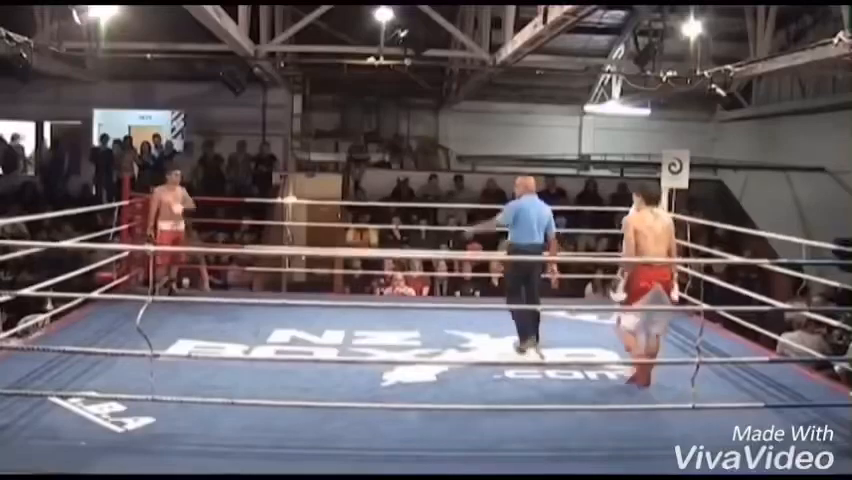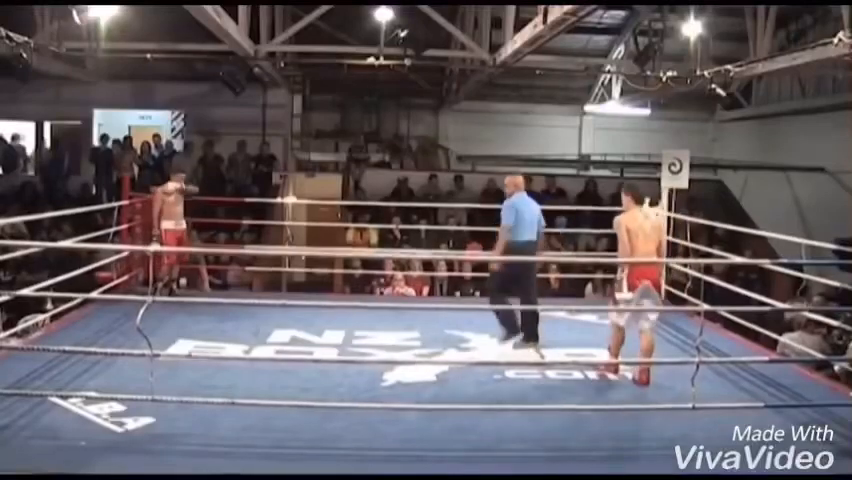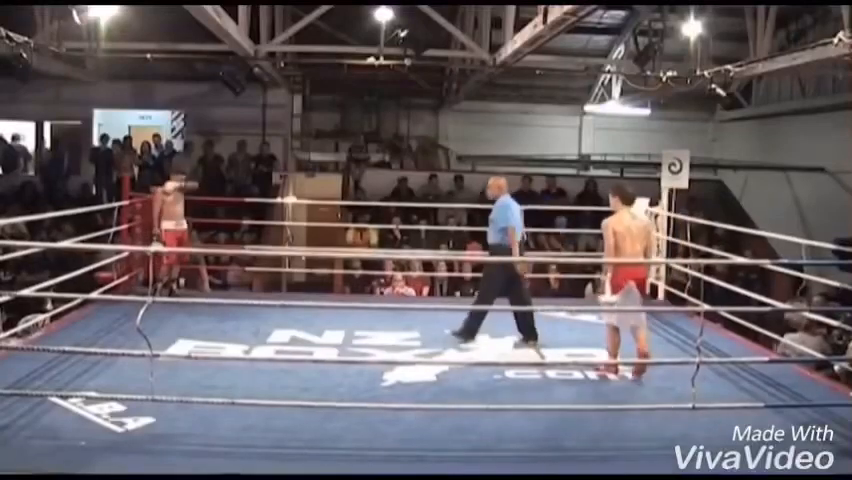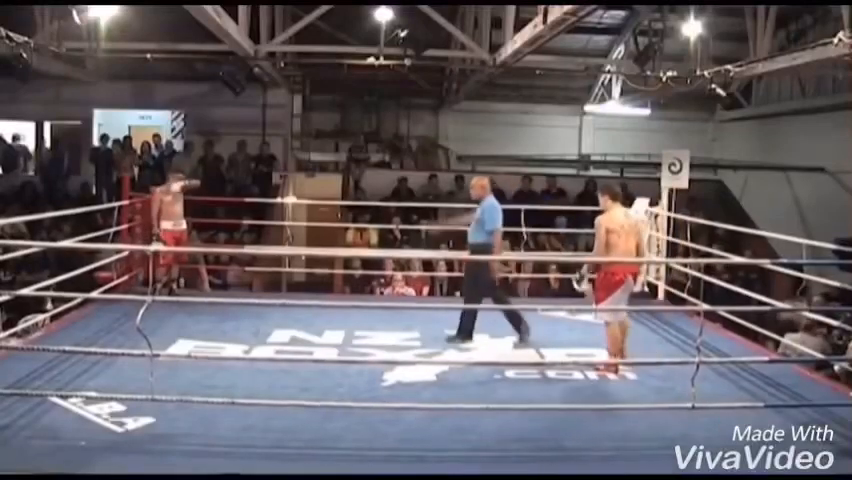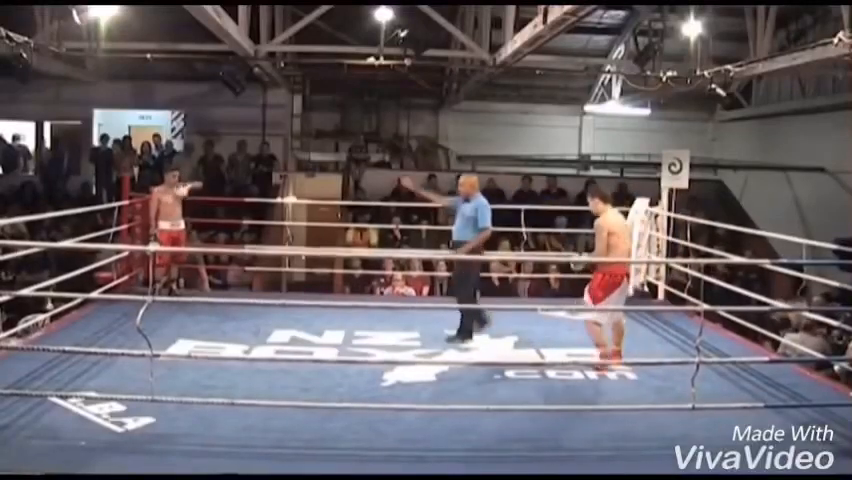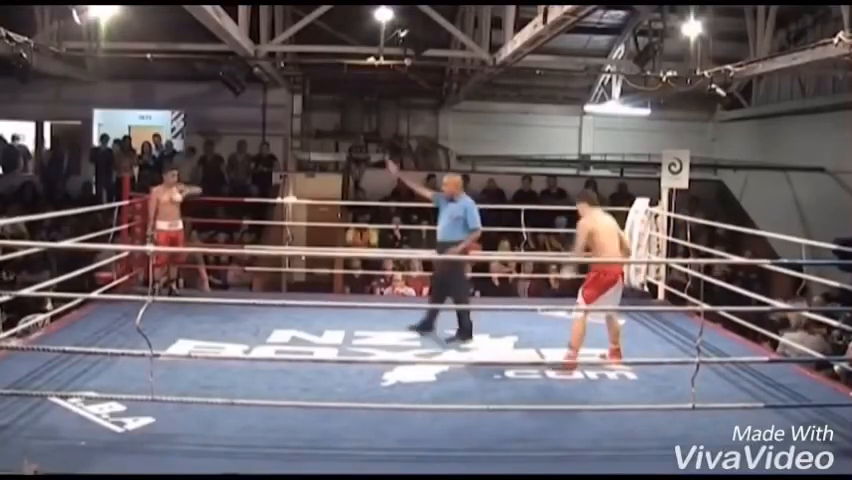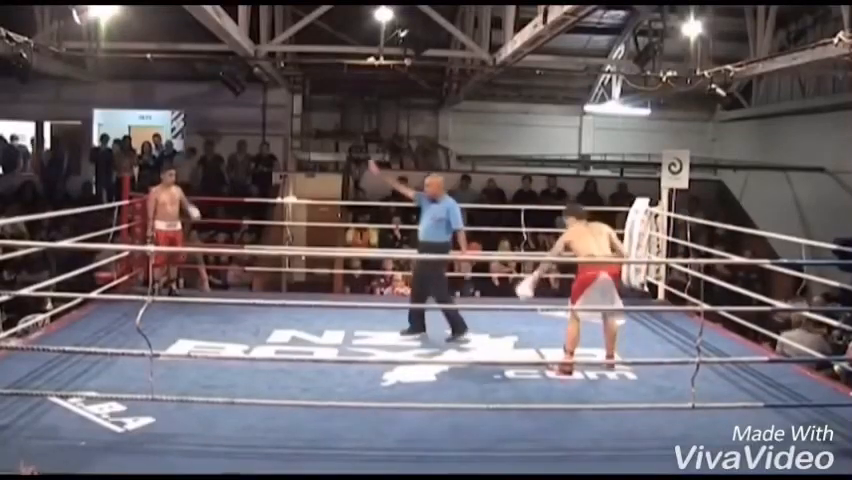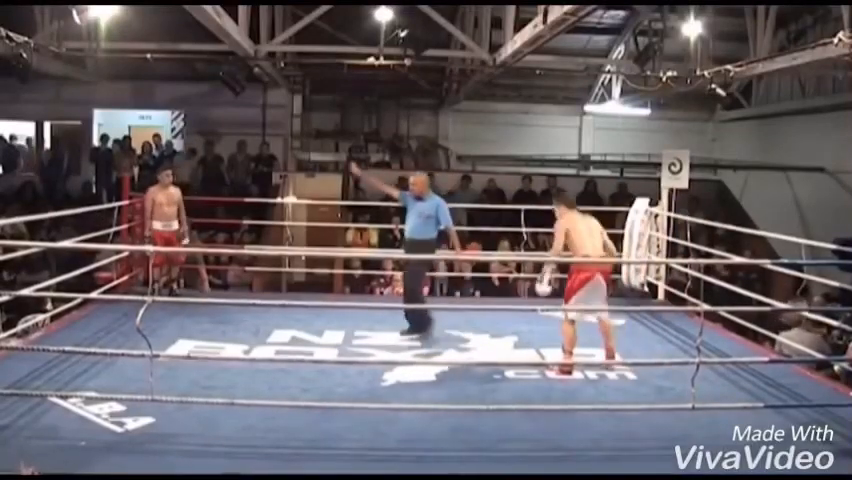
dt=0.2s
person 1, frame 1
left shoulder: (631, 220)
right shoulder: (667, 220)
left elbow: (629, 254)
right elbow: (672, 253)
left wrist: (622, 277)
right wrist: (673, 278)
left hip: (642, 275)
right hip: (663, 275)
left knee: (625, 325)
right knee: (654, 328)
left ankle: (640, 364)
right ankle: (644, 372)
person 1, frame 2
left shoulder: (622, 220)
right shoulder: (656, 218)
left elbow: (625, 252)
right elbow: (661, 251)
left wrist: (622, 276)
left hip: (634, 272)
right hip: (652, 272)
left knee: (618, 320)
right knee: (647, 325)
left ankle: (613, 362)
right ankle: (644, 371)
person 1, frame 3
left shoulder: (610, 222)
right shoulder: (644, 221)
left elbow: (609, 255)
right elbow: (649, 253)
left wrist: (606, 278)
left hip: (620, 273)
right hip: (639, 273)
left knee: (613, 321)
right knee: (637, 319)
left ankle: (612, 363)
right ankle: (643, 355)
person 1, frame 4
left shoulder: (603, 220)
right shoulder: (633, 218)
left elbow: (598, 252)
right elbow: (641, 250)
left wrist: (586, 269)
right wrist: (638, 271)
left hip: (612, 270)
right hip: (631, 269)
left knee: (610, 317)
right knee: (620, 311)
left ankle: (612, 362)
right ankle: (619, 353)
person 1, frame 5
left shoulder: (602, 222)
right shoulder: (620, 218)
left elbow: (600, 254)
left hip: (608, 272)
right hip: (622, 271)
left knee: (592, 316)
right knee: (616, 314)
left ankle: (605, 353)
right ankle: (615, 354)
person 1, frame 6
left shoulder: (585, 222)
right shoulder: (609, 218)
left elbow: (578, 252)
right elbow: (626, 246)
left wrist: (569, 266)
left hip: (602, 270)
right hip: (617, 269)
left knee: (580, 312)
right knee: (610, 312)
left ankle: (572, 358)
right ankle: (615, 352)
person 1, frame 7
left shoulder: (570, 233)
right shoulder: (603, 228)
left elbow: (552, 256)
right elbow: (622, 253)
left wrist: (534, 276)
left hip: (589, 269)
right hip: (611, 268)
left knee: (575, 316)
right knee: (610, 315)
left ankle: (568, 362)
right ankle: (610, 357)
person 1, frame 8
left shoulder: (562, 223)
right shoulder: (592, 220)
left elbow: (556, 250)
right elbow: (611, 250)
left wrist: (546, 271)
left hip: (582, 269)
right hip: (601, 266)
left knee: (570, 315)
right knee: (601, 312)
left ankle: (567, 362)
right ankle: (610, 354)
person 2, frame 1
left shoulder: (516, 205)
right shoulder: (545, 208)
left elbow: (495, 223)
right elbow: (552, 238)
left wrist: (474, 229)
right wrist: (552, 262)
left hip: (518, 253)
right hip: (536, 255)
left knee: (514, 297)
right knee: (532, 297)
left ankle: (526, 336)
right ankle: (532, 338)
person 2, frame 2
left shoulder: (511, 203)
right shoulder: (533, 205)
left elbow: (505, 230)
right elbow: (540, 231)
left wrist: (496, 255)
right wrist: (535, 252)
left hip: (513, 251)
right hip: (530, 251)
left knee: (496, 290)
right knee: (528, 295)
left ankle: (511, 327)
right ankle: (530, 336)
person 2, frame 3
left shoulder: (501, 205)
right shoulder: (513, 204)
left elbow: (511, 231)
left wrist: (515, 256)
left hip: (501, 253)
right hip: (512, 253)
left knee: (485, 295)
right knee: (519, 296)
left ankle: (468, 331)
right ankle: (530, 335)
person 2, frame 4
left shoulder: (489, 206)
right shoulder: (485, 205)
left elbow: (496, 233)
right elbow: (469, 218)
left wrist: (495, 259)
left hip: (483, 253)
right hip: (481, 252)
left knee: (472, 294)
right knee: (495, 294)
left ankle: (464, 333)
right ankle: (520, 325)
person 2, frame 5
left shoulder: (481, 205)
right shoulder: (462, 201)
left elbow: (487, 231)
right elbow: (441, 200)
left wrist: (466, 248)
right wrist: (416, 189)
left hip: (470, 252)
right hip: (461, 250)
left knee: (465, 292)
right knee: (461, 289)
left ankle: (465, 333)
right ankle: (479, 319)
person 2, frame 6
left shoulder: (468, 205)
right shoulder: (444, 200)
left elbow: (477, 231)
right elbow: (422, 191)
left wrist: (460, 248)
right wrist: (398, 175)
left hip: (455, 252)
right hip: (443, 250)
left knee: (459, 293)
right knee: (436, 289)
left ankle: (465, 332)
right ankle: (427, 324)
person 2, frame 7
left shoulder: (450, 206)
right shoulder: (426, 200)
left elbow: (460, 231)
right elbow: (404, 189)
left wrist: (464, 252)
right wrist: (379, 174)
left hip: (437, 250)
right hip: (424, 249)
left knee: (439, 292)
right knee: (417, 290)
left ankle: (459, 328)
right ankle: (416, 325)
person 2, frame 8
left shoulder: (437, 203)
right shoulder: (410, 198)
left elbow: (449, 228)
right elbow: (386, 189)
left wrist: (458, 250)
right wrist: (361, 175)
left hip: (424, 247)
right hip: (410, 246)
left knee: (413, 286)
right knee: (409, 287)
left ankle: (424, 322)
right ankle: (416, 325)
person 3, frame 1
left shoulder: (182, 190)
right shoulder: (159, 191)
left elbow: (192, 205)
right elbow: (152, 211)
left wrist: (183, 206)
right wrist: (150, 229)
left hip: (179, 227)
right hip: (165, 228)
left knee: (176, 259)
right knee: (163, 259)
left ankle: (172, 286)
right ankle: (157, 287)
person 3, frame 2
left shoulder: (181, 188)
right shoulder: (161, 191)
left elbow: (195, 190)
right elbow: (156, 212)
left wrist: (181, 187)
right wrist: (156, 229)
left hip: (181, 227)
right hip: (168, 227)
left knee: (178, 259)
right knee: (168, 258)
left ankle: (172, 286)
right ankle: (159, 285)
person 3, frame 3
left shoulder: (180, 188)
right shoulder: (161, 191)
left elbow: (195, 185)
right elbow: (155, 212)
left wrist: (180, 184)
right wrist: (156, 230)
left hip: (182, 227)
right hip: (168, 228)
left knee: (178, 259)
right knee: (168, 259)
left ankle: (172, 286)
right ankle: (159, 286)
person 3, frame 4
left shoulder: (180, 188)
right shoulder: (159, 191)
left elbow: (197, 183)
right elbow: (154, 212)
left wrist: (184, 183)
right wrist: (156, 229)
left hip: (181, 227)
right hip: (167, 227)
left knee: (177, 259)
right knee: (166, 259)
left ankle: (172, 286)
right ankle: (158, 286)
person 3, frame 5
left shoulder: (179, 187)
right shoulder: (157, 191)
left elbow: (199, 185)
right elbow: (152, 213)
left wrist: (188, 186)
right wrist: (153, 230)
left hip: (179, 227)
right hip: (164, 228)
left knee: (176, 259)
right knee: (163, 259)
left ankle: (172, 286)
right ankle: (157, 287)
person 3, frame 6
left shoulder: (179, 188)
right shoulder: (156, 191)
left elbow: (198, 190)
right elbow: (151, 213)
left wrist: (185, 192)
right wrist: (150, 231)
left hip: (178, 228)
right hip: (162, 228)
left knee: (175, 259)
right knee: (160, 259)
left ankle: (172, 287)
right ankle: (157, 287)
person 3, frame 7
left shoulder: (178, 190)
right shoulder: (155, 192)
left elbow: (186, 205)
right elbow: (150, 214)
left wrist: (192, 210)
right wrist: (150, 232)
left hip: (176, 228)
right hip: (161, 228)
left knee: (175, 259)
right knee: (159, 259)
left ankle: (172, 287)
right ankle: (156, 288)
person 3, frame 8
left shoulder: (176, 191)
right shoulder: (152, 192)
left elbow: (181, 209)
right elbow: (147, 214)
left wrist: (184, 227)
right wrist: (147, 232)
left hip: (174, 228)
right hip: (158, 229)
left knee: (177, 259)
right knee: (157, 260)
left ankle: (173, 286)
right ankle: (156, 288)
